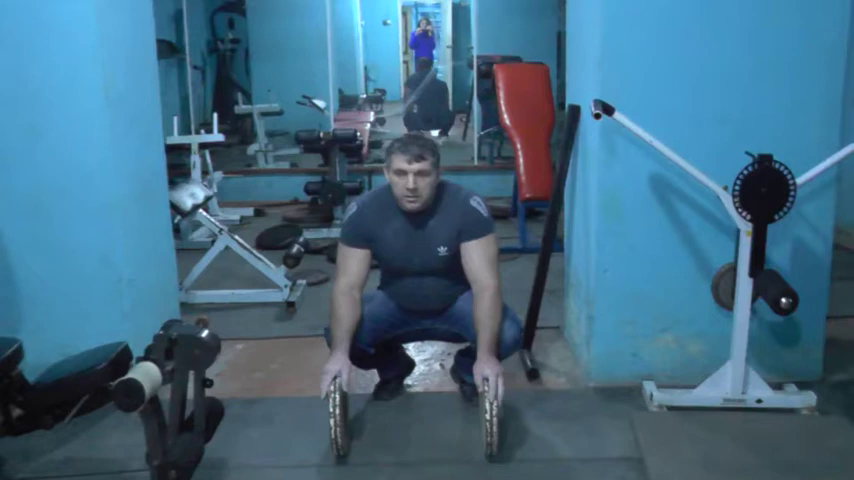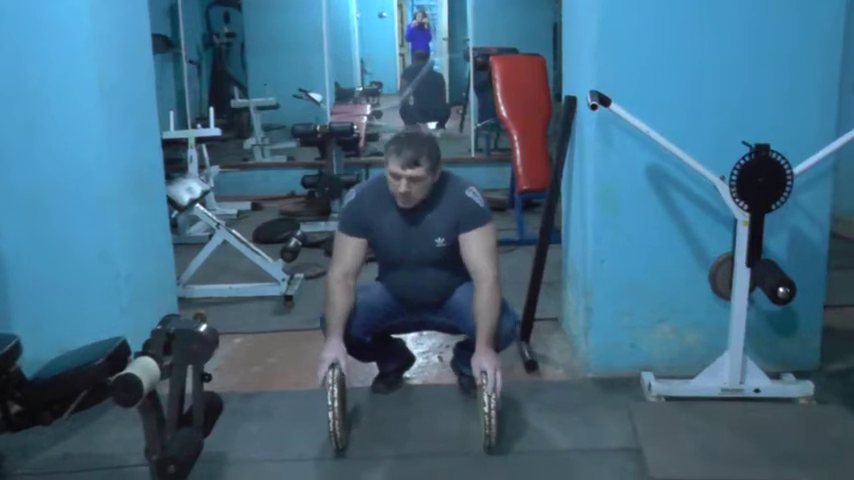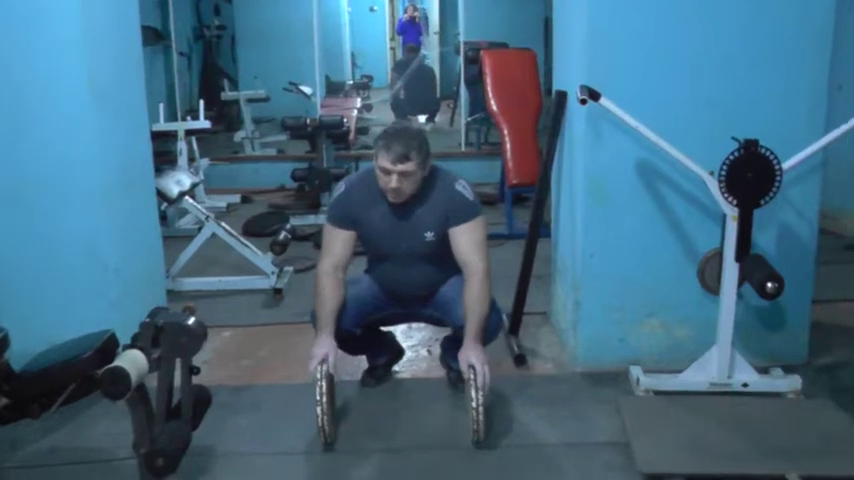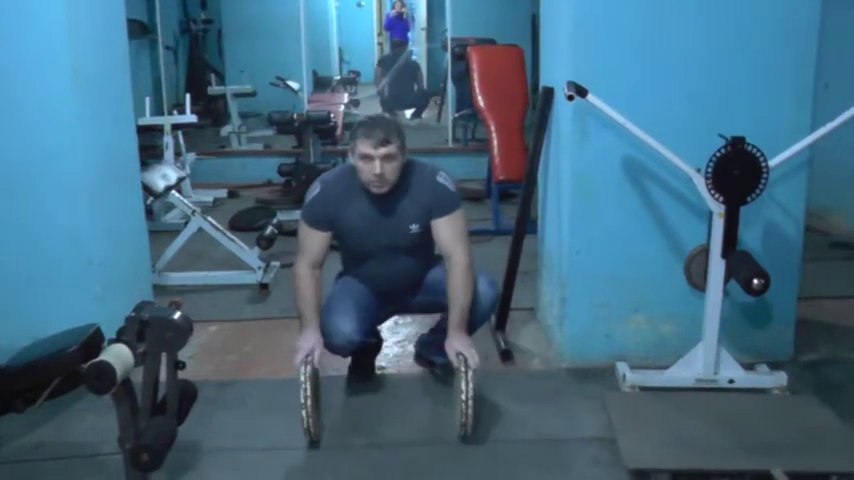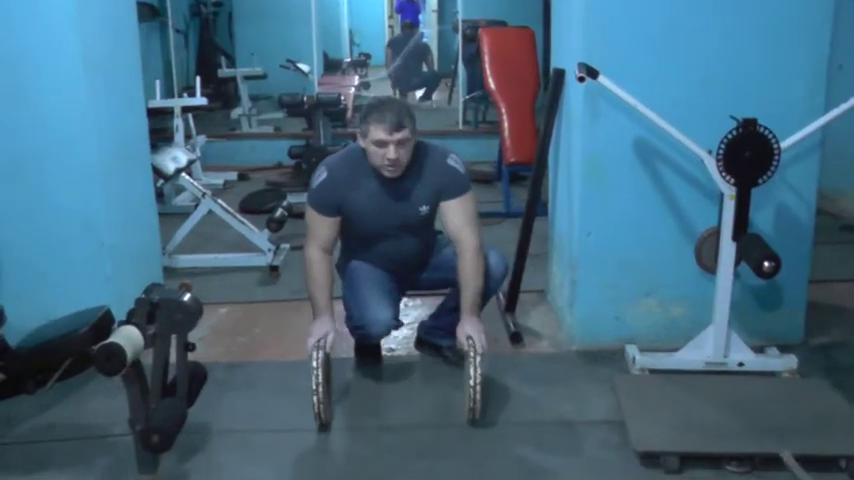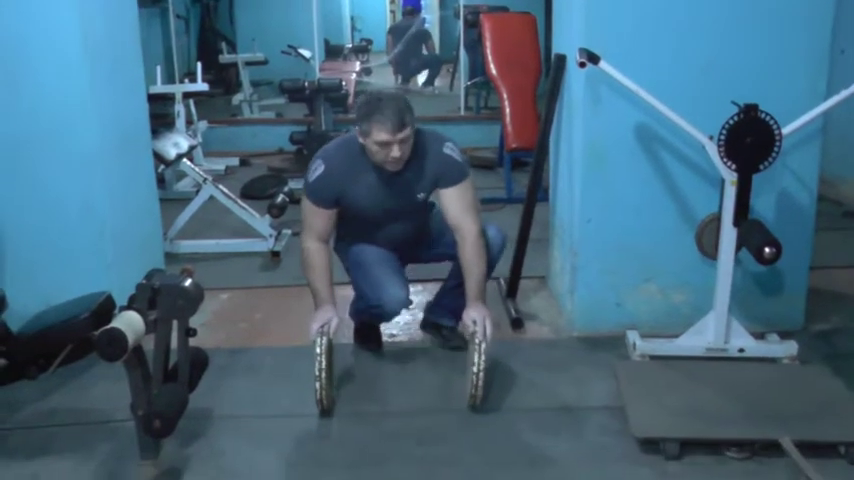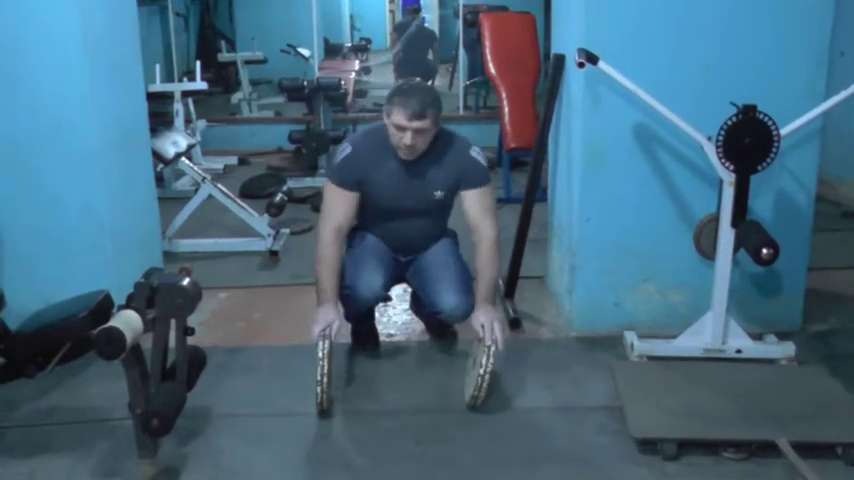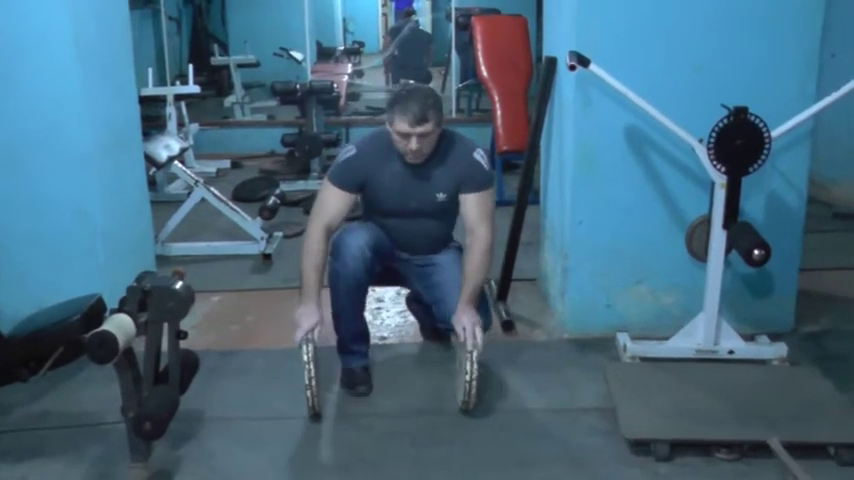
dt=0.4s
person 1, frame 1
left shoulder: (468, 208)
right shoulder: (363, 212)
left elbow: (486, 284)
right elbow: (347, 287)
left wrist: (485, 355)
right wrist: (339, 352)
left hip: (456, 302)
right hip: (396, 305)
left knee: (508, 335)
right knee: (341, 337)
left ankle: (466, 369)
right ankle: (393, 368)
person 1, frame 2
left shoulder: (465, 199)
right shoulder: (361, 200)
left elbow: (486, 274)
right elbow: (341, 274)
left wrist: (484, 347)
right wrist: (334, 338)
left hip: (454, 293)
right hip: (393, 296)
left knee: (501, 328)
right knee: (337, 324)
left ankle: (466, 363)
right ankle: (393, 361)
person 1, frame 3
left shoulder: (454, 193)
right shoulder: (350, 193)
left elbow: (476, 268)
right elbow: (331, 268)
left wrist: (471, 342)
right wrist: (324, 334)
left hip: (443, 286)
right hip: (381, 287)
left knee: (486, 321)
right knee: (330, 318)
left ankle: (453, 356)
right ankle: (383, 353)
person 1, frame 4
left shoulder: (434, 184)
right shoulder: (326, 192)
left elbow: (458, 258)
right elbow: (307, 265)
left wrist: (456, 331)
right wrist: (310, 328)
left hip: (423, 278)
right hip: (361, 284)
left knee: (484, 294)
right knee: (341, 336)
left ankle: (432, 351)
right ankle: (364, 353)
person 1, frame 5
left shoulder: (443, 165)
right shoulder: (332, 176)
left elbow: (467, 242)
right elbow: (317, 250)
left wrist: (469, 315)
right wrist: (323, 315)
left hip: (425, 256)
right hip: (366, 264)
left knee: (493, 265)
right knee: (378, 322)
left ankle: (435, 335)
right ankle: (365, 334)
person 1, frame 6
left shoulder: (440, 152)
right shoulder: (330, 165)
left elbow: (467, 227)
right elbow: (315, 240)
left wrist: (475, 301)
right wrist: (325, 305)
left hip: (422, 231)
right hip: (364, 244)
left knee: (492, 240)
right knee: (392, 299)
left ankle: (440, 317)
right ankle: (364, 318)
person 1, frame 7
left shoulder: (464, 156)
right shoulder: (356, 152)
left elbow: (485, 231)
right elbow: (333, 228)
left wrist: (484, 304)
right wrist: (328, 303)
left hip: (431, 245)
right hip: (374, 242)
left knee: (455, 307)
right knee: (363, 291)
left ankle: (425, 306)
right ankle: (361, 323)
person 1, frame 8
left shoulder: (468, 157)
right shoulder: (361, 155)
left elbow: (480, 235)
right elbow: (319, 227)
left wrist: (467, 305)
right wrist: (309, 302)
left hip: (436, 254)
right hip: (382, 251)
left knee: (472, 326)
right knee: (351, 243)
left ankle: (424, 307)
right ankle: (354, 357)
